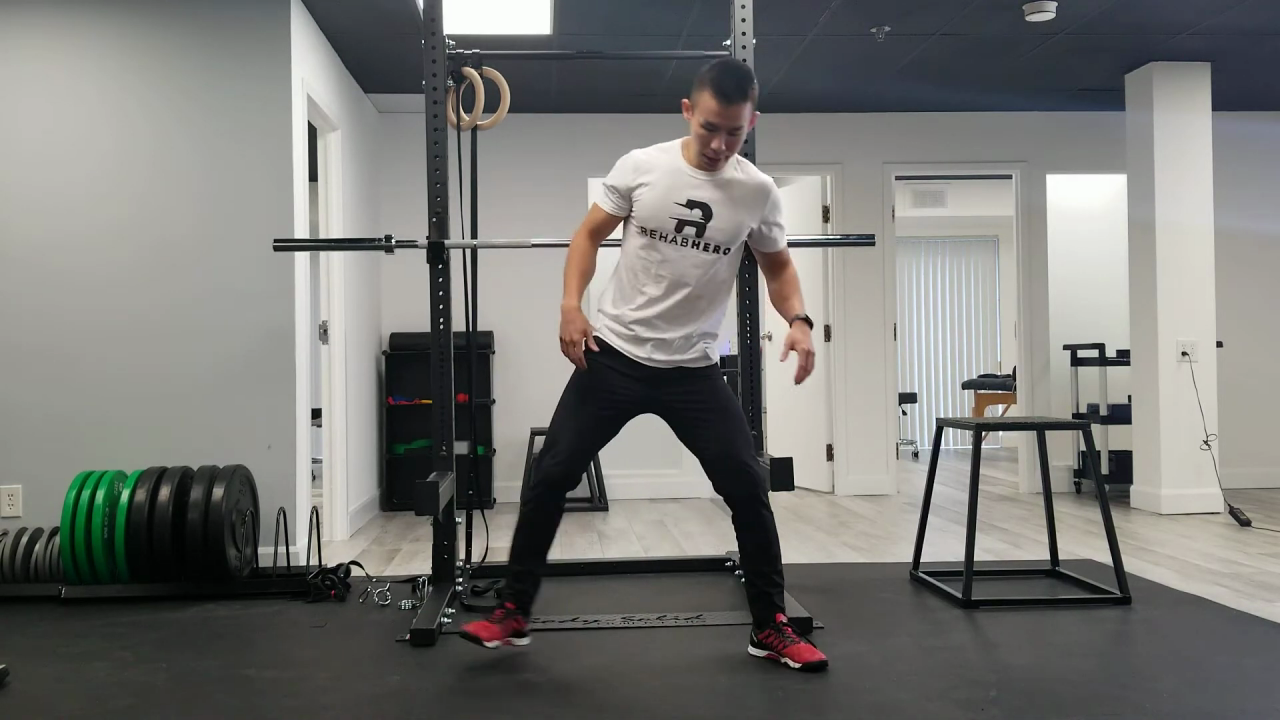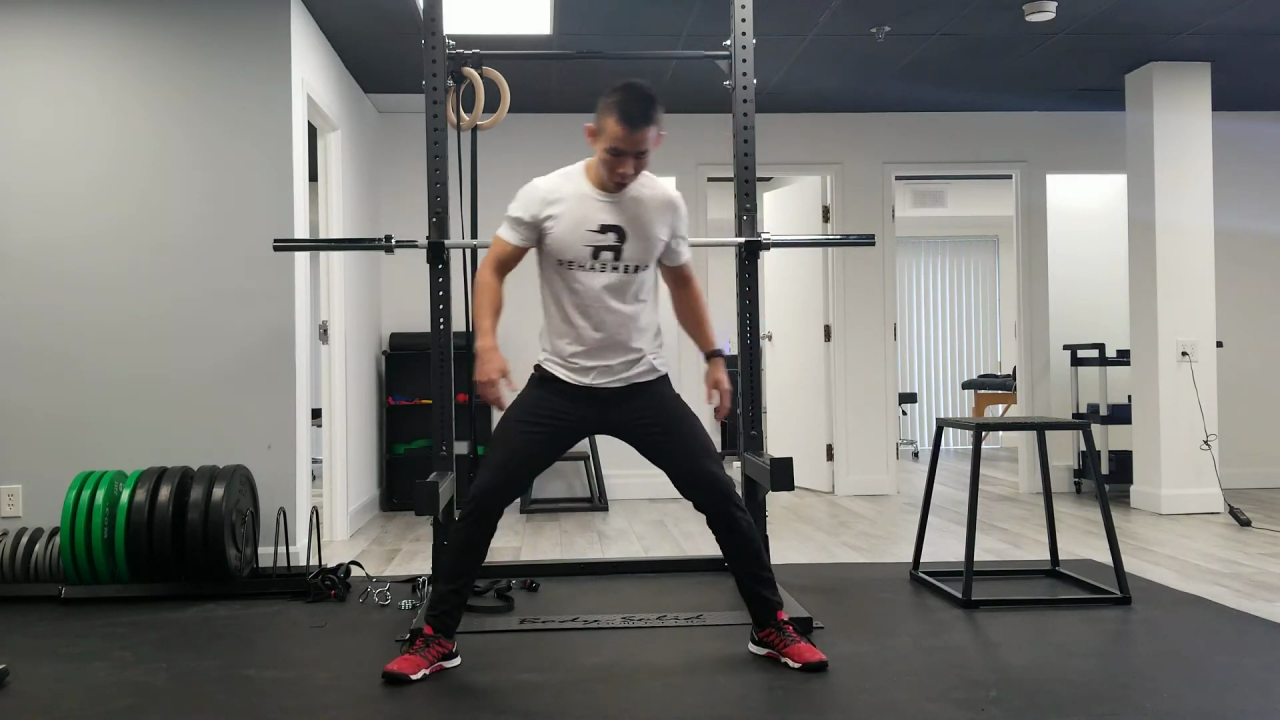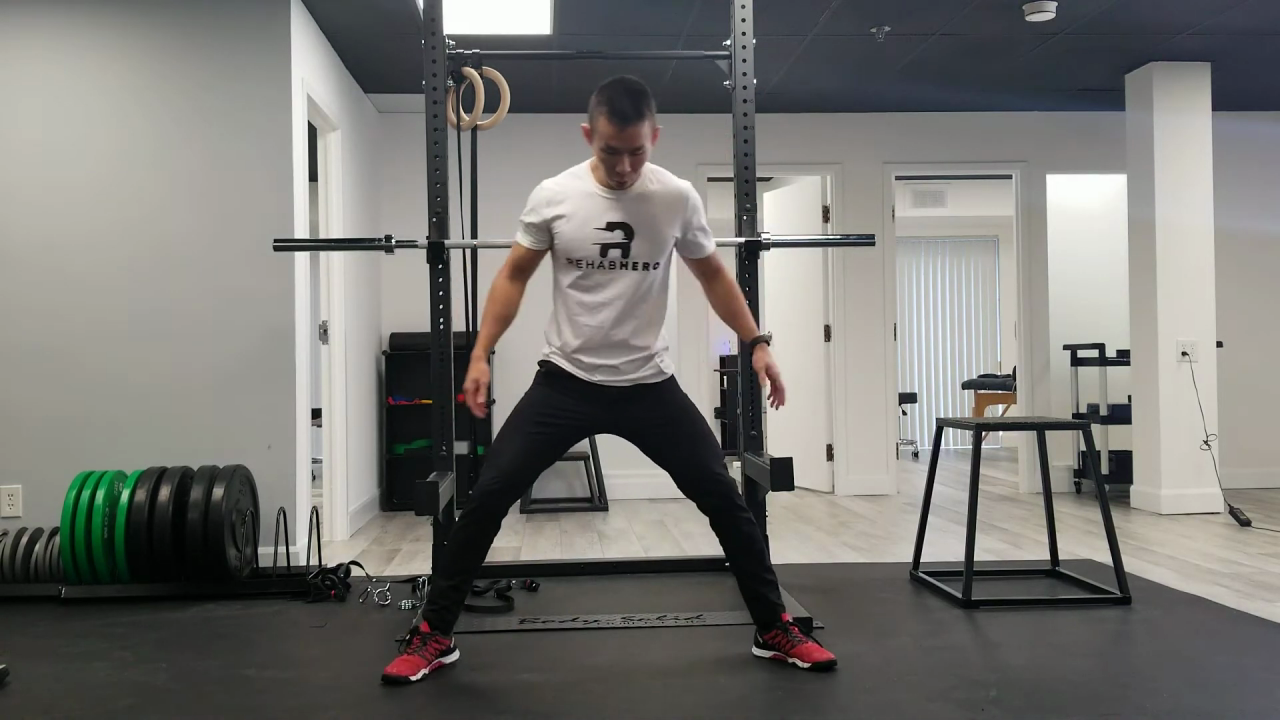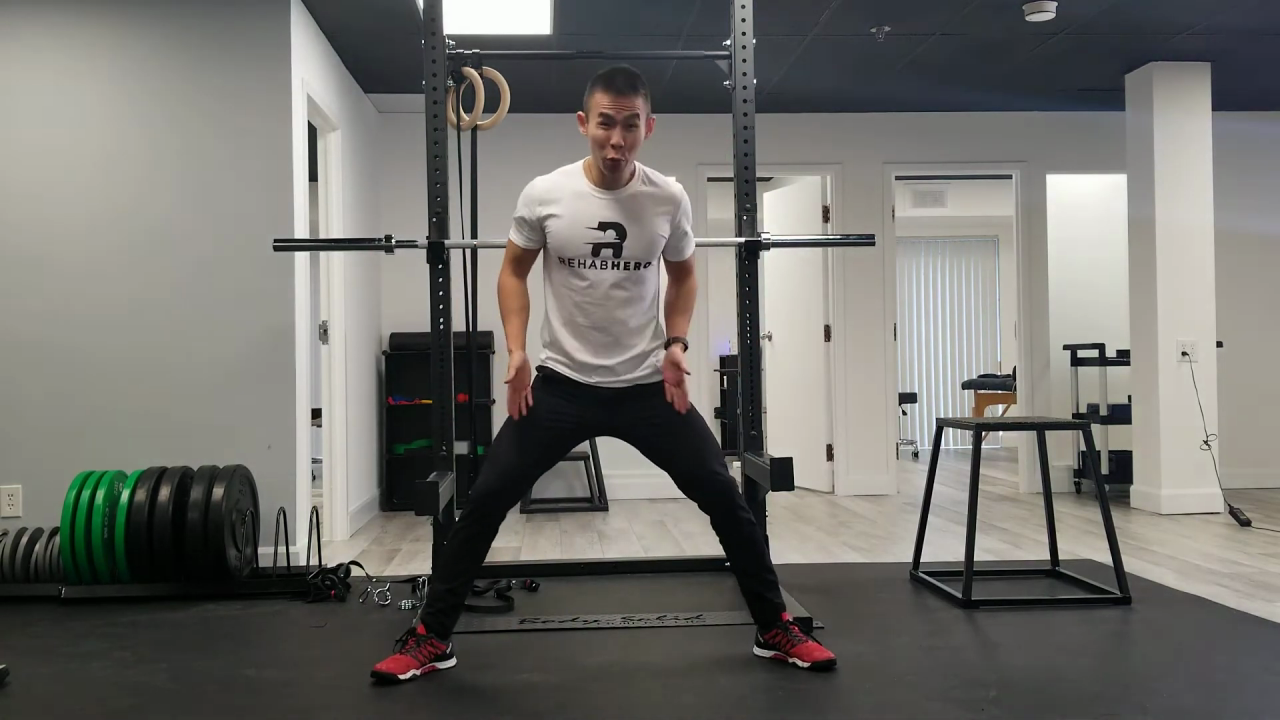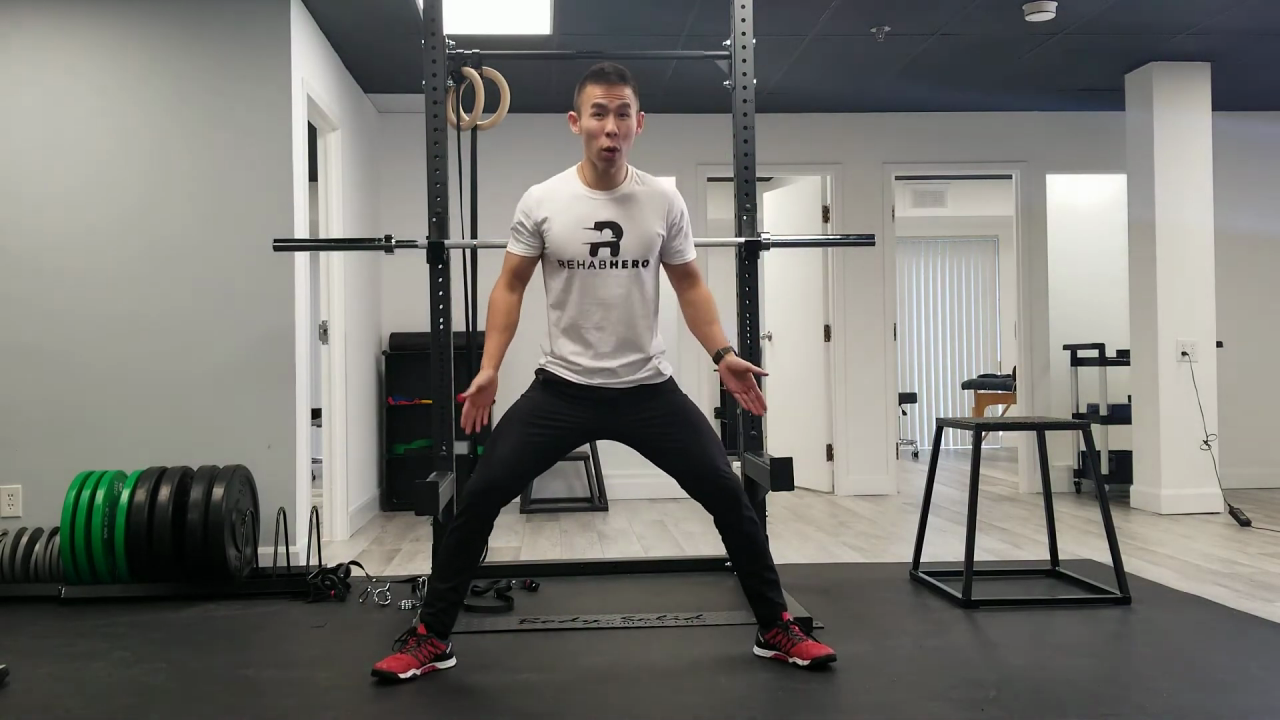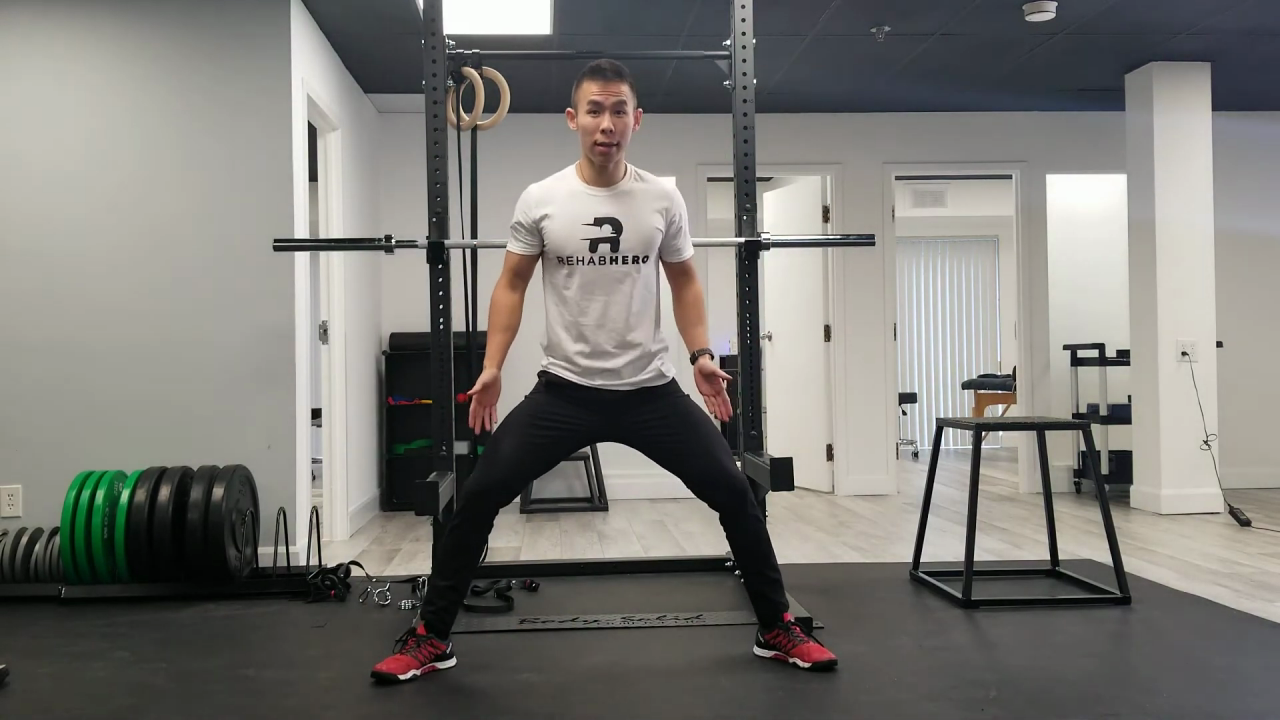
dt=0.4s
person 1, frame 1
left shoulder: (759, 192)
right shoulder: (640, 166)
left elbow: (778, 266)
right elbow: (588, 236)
left wrist: (799, 320)
right wrist: (572, 305)
left hip: (692, 367)
right hip: (615, 355)
left knee: (747, 488)
right knee: (551, 477)
left ankle: (772, 627)
right ankle: (512, 611)
person 1, frame 2
left shoulder: (666, 203)
right shoulder: (542, 196)
left elbow: (682, 282)
right elbow: (492, 270)
left wrist: (713, 356)
right wrist: (485, 343)
left hip: (642, 385)
right hip: (560, 384)
left knee: (717, 494)
right knee: (485, 497)
left ankle: (772, 627)
right ankle: (437, 636)
person 1, frame 3
left shoulder: (679, 198)
right shoulder: (553, 196)
left elbow: (713, 273)
right elbow: (513, 276)
left wrist: (756, 344)
right wrist: (480, 354)
left hip: (648, 385)
right hip: (565, 382)
left knee: (722, 497)
right knee: (488, 495)
left ankle: (774, 629)
right ankle: (433, 635)
person 1, frame 4
left shoulder: (669, 199)
right shoulder: (544, 193)
right elbow: (514, 271)
left wrist: (675, 348)
right wrist: (516, 350)
left hip: (646, 387)
right hip: (562, 386)
left knee: (723, 497)
right knee: (487, 499)
left ankle: (776, 630)
right ankle: (431, 638)
person 1, frame 5
left shoulder: (664, 201)
right shoulder: (540, 201)
left elbow: (689, 284)
right elbow: (510, 287)
left wrist: (723, 353)
right wrist: (488, 369)
left hip: (647, 388)
right hip: (562, 389)
left knee: (726, 494)
right knee: (480, 496)
left ankle: (776, 629)
right ankle: (430, 637)
person 1, frame 6
left shoulder: (663, 198)
right shoulder: (540, 199)
left elbow: (684, 283)
right elbow: (511, 286)
left wrist: (702, 355)
right wrist: (491, 369)
left hip: (649, 389)
right hip: (565, 390)
left knee: (733, 493)
right knee: (480, 495)
left ankle: (777, 630)
right ankle: (431, 637)
